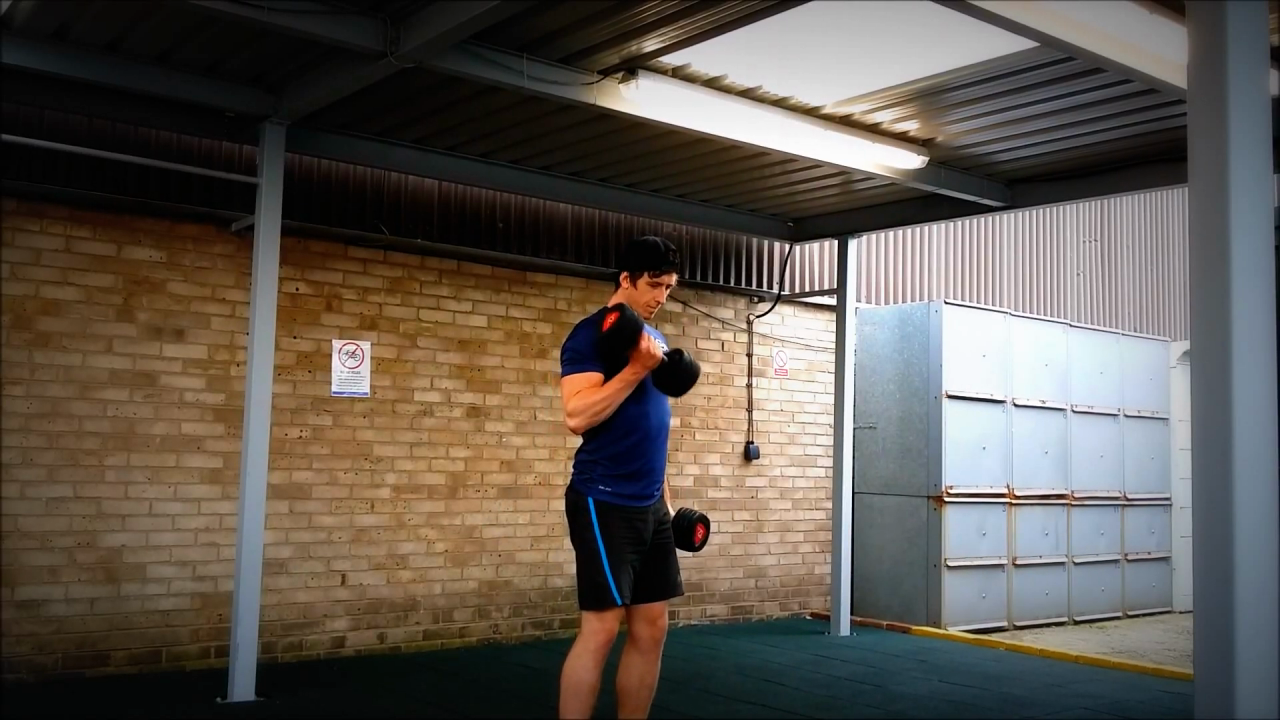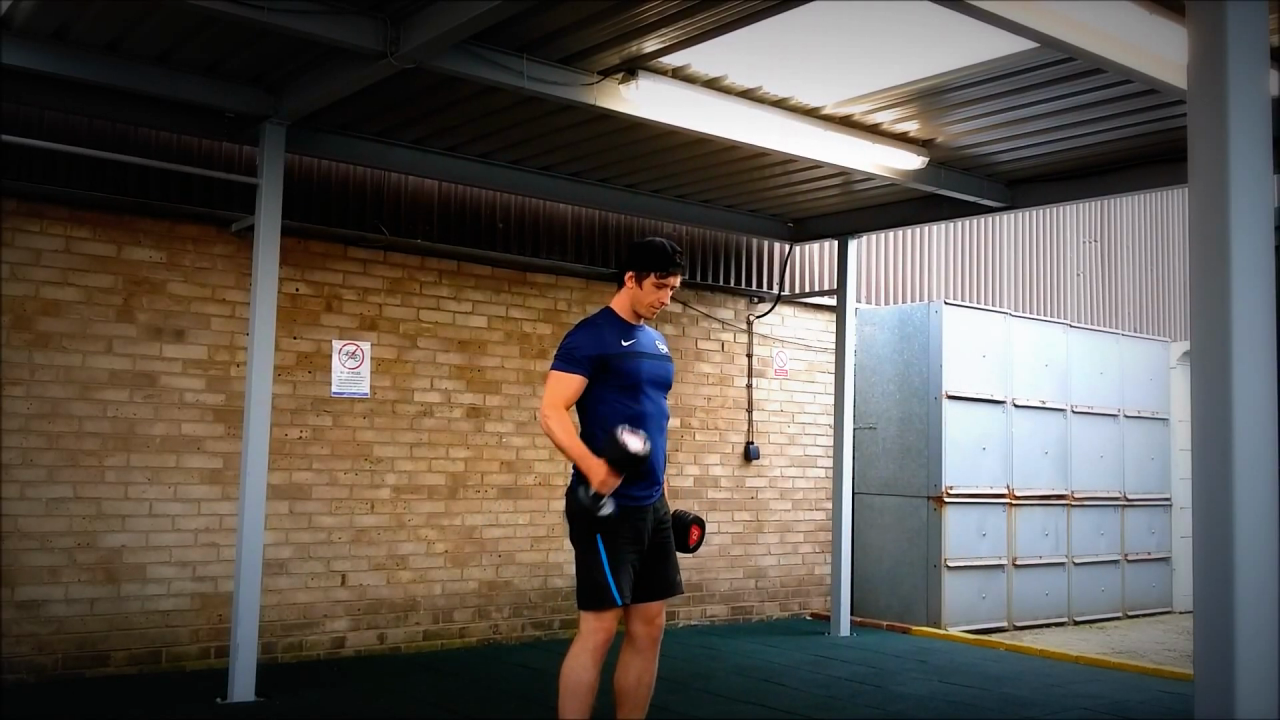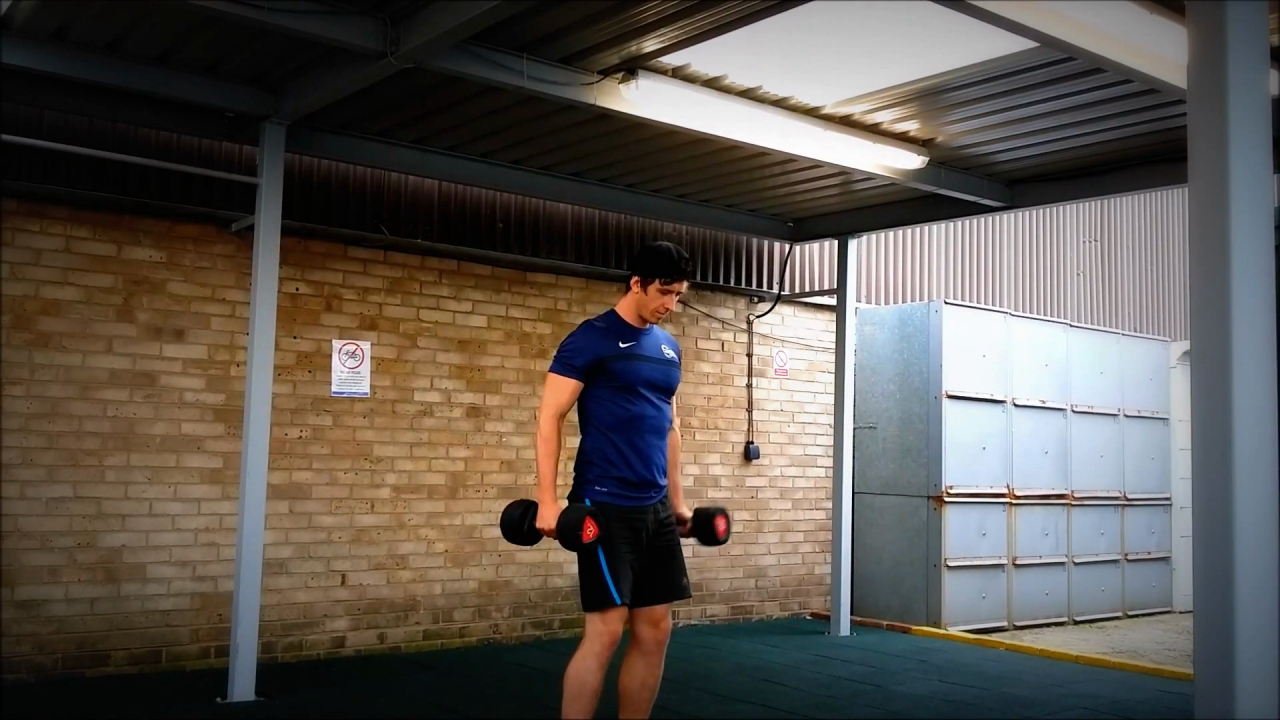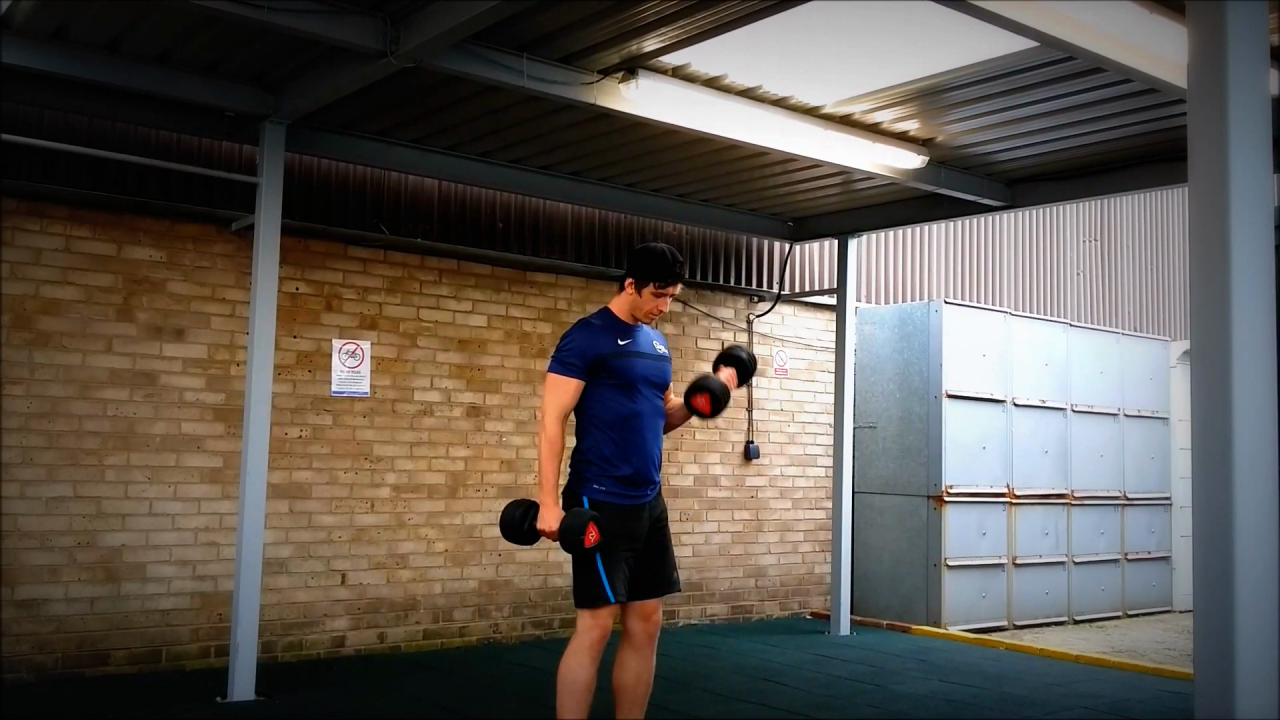
dt=0.5s
person 1, frame 1
left shoulder: (653, 339)
right shoulder: (593, 334)
right elbow: (578, 415)
left wrist: (664, 497)
right wrist: (635, 369)
left hip: (648, 503)
right hip: (603, 501)
left knee: (651, 628)
right knee: (601, 628)
person 1, frame 2
left shoulder: (656, 341)
right shoulder: (592, 336)
right elbow: (552, 411)
right wrist: (591, 466)
left hip: (650, 503)
right hip: (607, 505)
left knee: (648, 627)
right knee: (599, 628)
person 1, frame 3
left shoulder: (667, 346)
right shoulder: (592, 339)
right elbow: (549, 418)
left wrist: (677, 499)
right wrist: (547, 499)
left hip: (655, 506)
right hip: (604, 504)
left knee: (655, 629)
right knee: (606, 631)
person 1, frame 4
left shoulder: (656, 343)
right shoulder: (587, 337)
right elbow: (551, 419)
right wrist: (549, 501)
left hip: (648, 501)
right hip: (600, 502)
left knee: (644, 624)
right knee: (595, 625)
